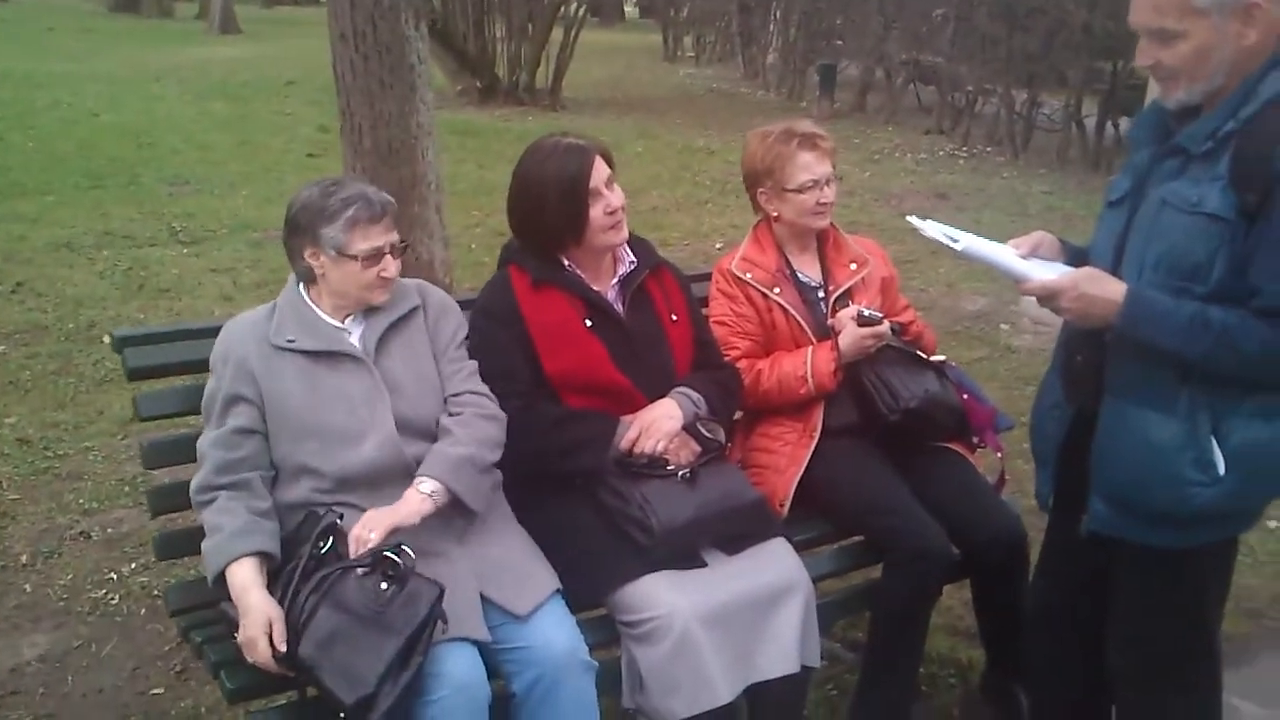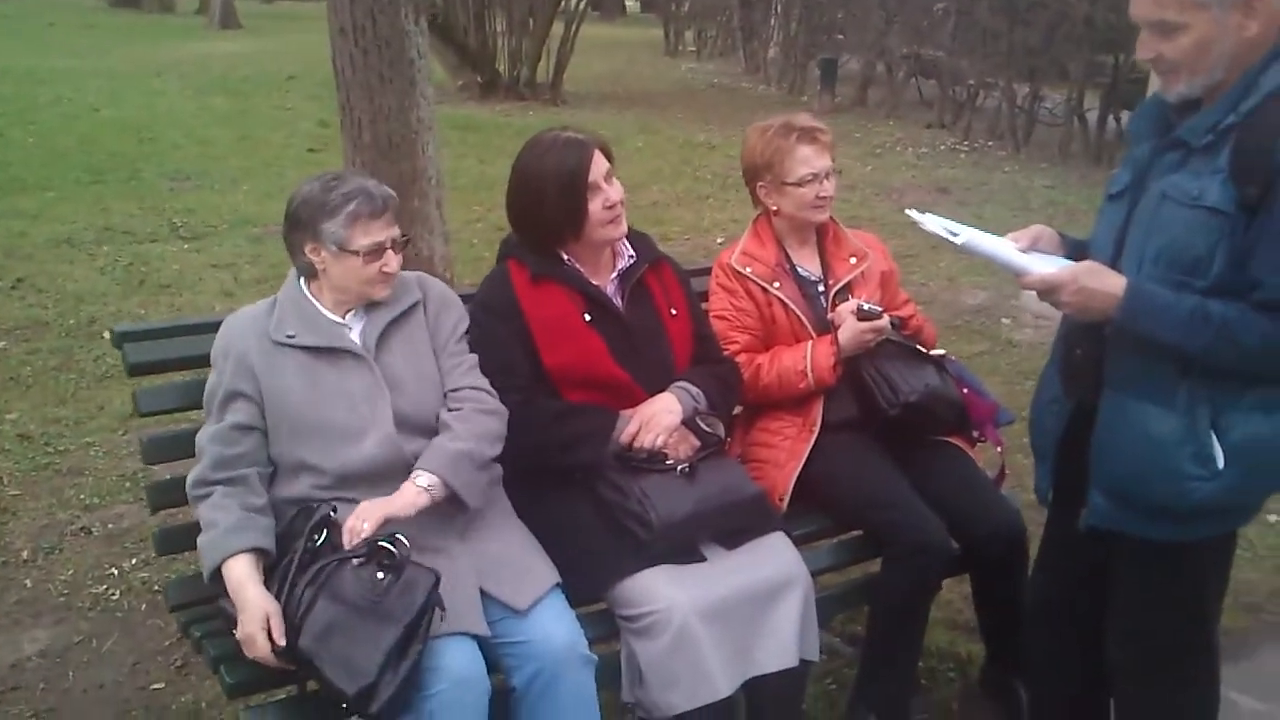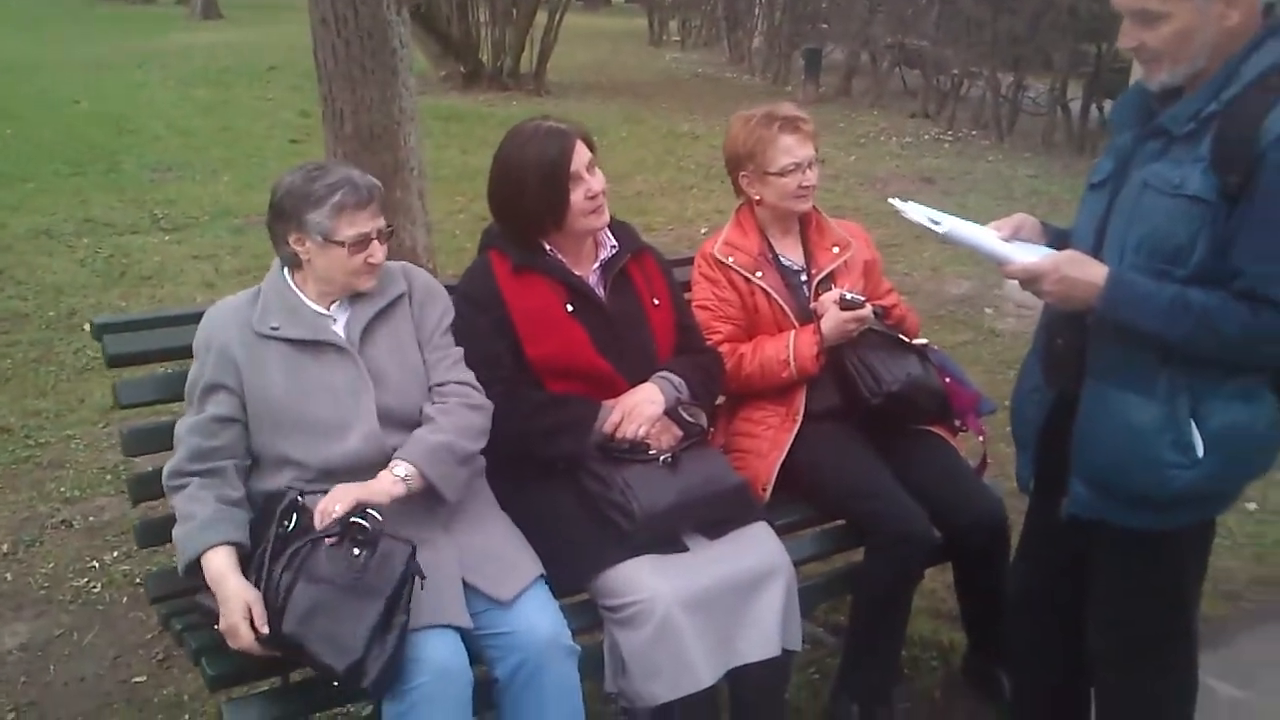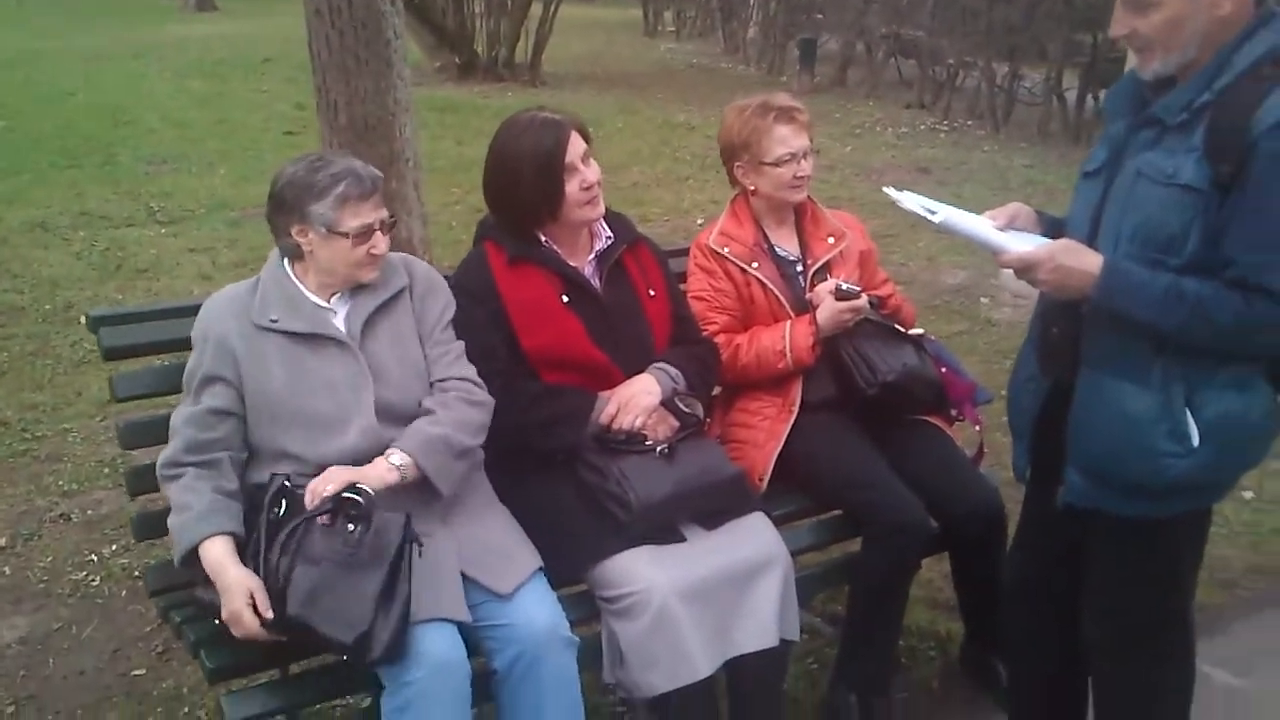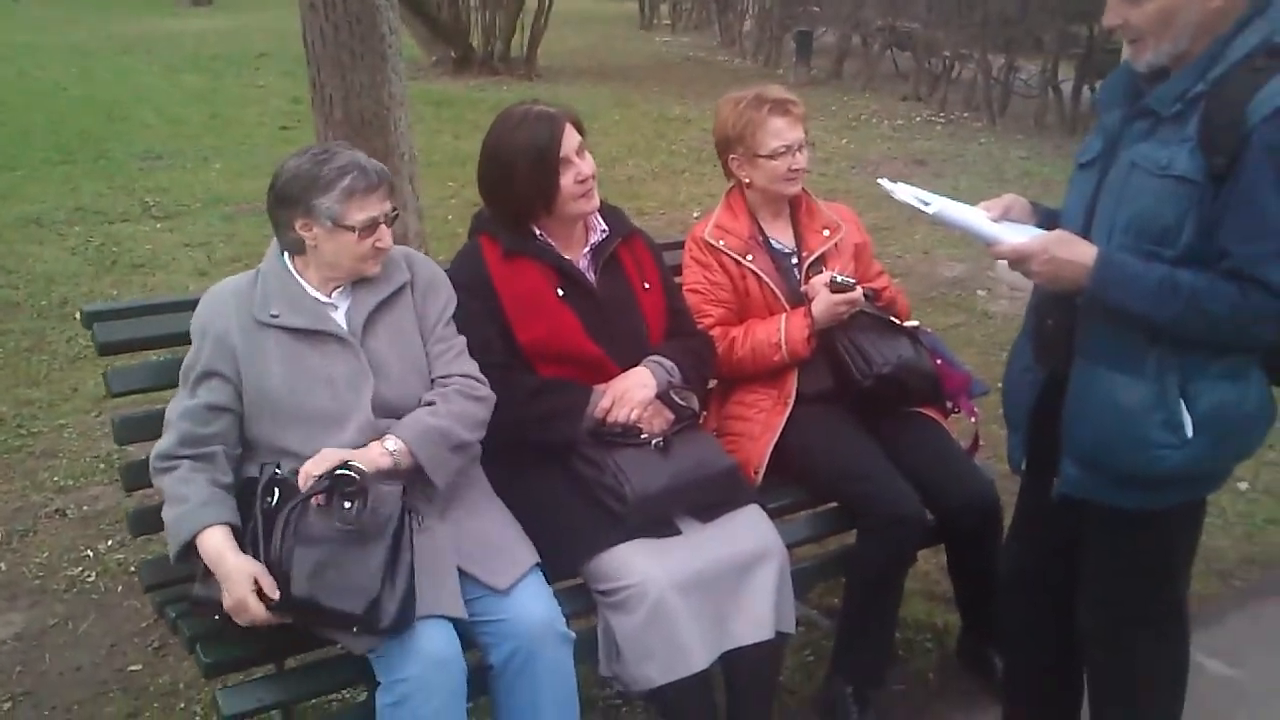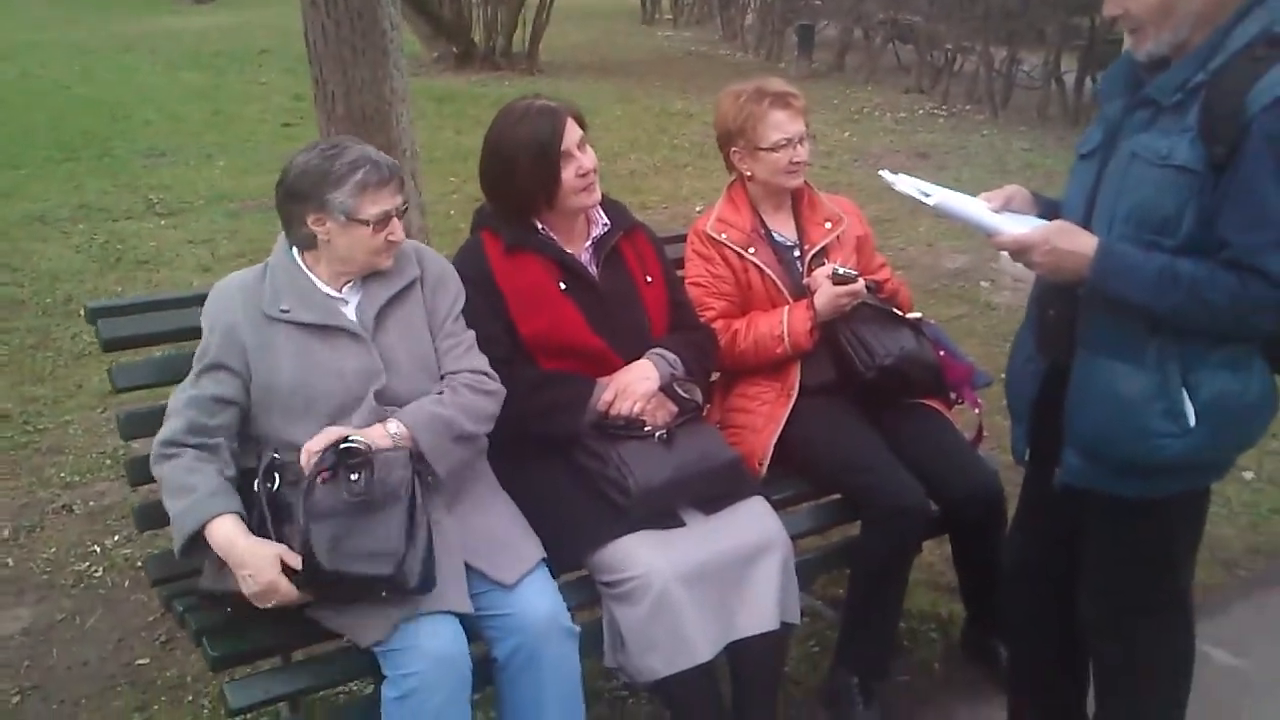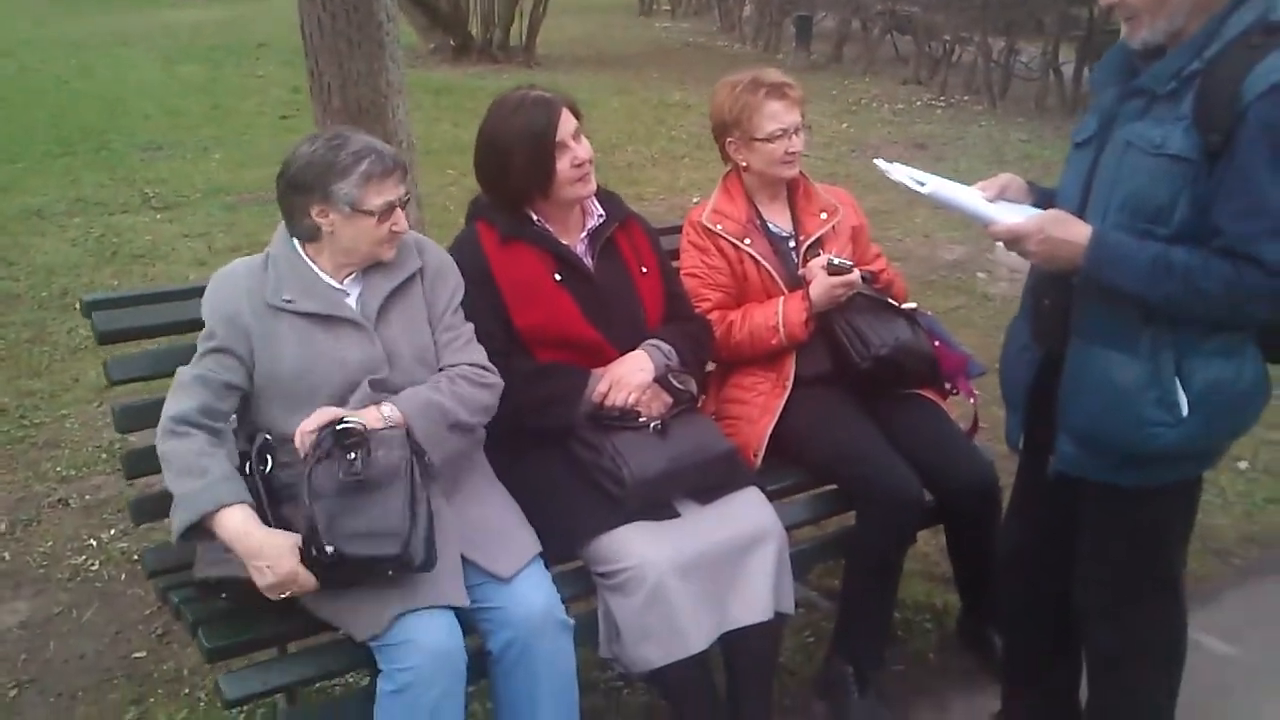
dt=0.1s
person 1, frame 1
right shoulder: (1167, 125)
left wrist: (1127, 308)
right wrist: (1067, 256)
left hip: (1181, 470)
right hip: (1095, 441)
right knee: (1058, 635)
person 1, frame 2
right shoulder: (1170, 117)
left wrist: (1128, 302)
right wrist: (1068, 249)
left hip: (1177, 465)
right hip: (1094, 437)
right knee: (1058, 629)
person 1, frame 3
right shoulder: (1151, 107)
left wrist: (1108, 293)
right wrist: (1052, 240)
left hip: (1160, 452)
right hip: (1077, 422)
left knee: (1137, 655)
right knee: (1041, 615)
person 1, frame 4
right shoulder: (1145, 94)
left wrist: (1103, 281)
right wrist: (1045, 227)
left hip: (1155, 437)
right hip: (1070, 410)
left knee: (1133, 640)
right knee: (1038, 602)
person 1, frame 5
right shoulder: (1140, 85)
left wrist: (1097, 273)
right wrist: (1040, 219)
left hip: (1151, 429)
right hip: (1066, 401)
left knee: (1127, 628)
right knee: (1033, 589)
person 1, frame 6
right shoulder: (1141, 76)
left wrist: (1098, 262)
right wrist: (1040, 210)
left hip: (1152, 417)
right hip: (1069, 391)
left knee: (1132, 618)
right knee: (1038, 581)
person 1, frame 7
right shoulder: (1136, 65)
left wrist: (1092, 251)
right wrist: (1035, 199)
left hip: (1148, 405)
right hip: (1065, 378)
left knee: (1124, 603)
right knee: (1033, 566)
person 2, frame 1
left shoulder: (866, 256)
right shoulder: (739, 277)
left elbow: (915, 336)
right elbow: (741, 381)
left wrist: (885, 340)
right wrist: (835, 353)
right hip: (807, 435)
left knee: (1000, 531)
right knee: (922, 545)
person 2, frame 2
left shoulder: (866, 250)
right shoulder: (738, 271)
left elbow: (916, 331)
right elbow: (741, 376)
left wrist: (883, 334)
right wrist: (835, 348)
right hip: (807, 431)
left knee: (1000, 526)
right knee: (921, 539)
left ankle: (1010, 670)
person 2, frame 3
left shoulder: (849, 240)
right shoulder: (721, 261)
left elbow: (898, 319)
right elbow: (723, 366)
left wrist: (868, 325)
right wrist: (816, 338)
right hip: (789, 420)
left knee: (981, 514)
right knee: (904, 528)
left ankle: (992, 658)
person 2, frame 4
left shoulder: (843, 230)
right shoulder: (716, 251)
left elbow: (893, 308)
right elbow: (719, 356)
left wrist: (866, 312)
right wrist: (813, 328)
right hip: (786, 411)
left knee: (979, 505)
right knee: (901, 520)
left ankle: (989, 648)
person 2, frame 5
left shoulder: (838, 222)
right shoulder: (711, 244)
left elbow: (888, 300)
right elbow: (715, 349)
left wrist: (862, 305)
right wrist: (807, 321)
right hip: (781, 403)
left knee: (974, 496)
right knee: (897, 511)
left ankle: (985, 639)
person 2, frame 6
left shoulder: (840, 214)
right shoulder: (714, 237)
left elbow: (890, 293)
right elbow: (717, 342)
left wrist: (863, 299)
right wrist: (811, 313)
right hip: (785, 395)
left knee: (978, 488)
right knee: (899, 503)
left ankle: (990, 630)
person 2, frame 7
left shoulder: (835, 205)
right shoulder: (709, 228)
left elbow: (884, 283)
right elbow: (713, 333)
left wrist: (860, 289)
right wrist: (805, 304)
right hip: (779, 386)
left knee: (972, 477)
right knee: (895, 492)
left ankle: (985, 619)
right ankle: (850, 667)
person 3, frame 1
left shoulder: (656, 275)
right shoulder: (507, 302)
left elbow: (722, 376)
right elbow: (515, 428)
left wrist: (680, 404)
right wrist: (625, 433)
left hip: (681, 474)
right hip: (578, 490)
left knee: (784, 578)
right knee: (671, 610)
person 3, frame 2
left shoulder: (655, 269)
right shoulder: (506, 297)
left elbow: (721, 370)
right elbow: (516, 424)
left wrist: (680, 398)
right wrist: (623, 427)
left hip: (681, 468)
right hip: (579, 485)
left knee: (781, 572)
right knee: (670, 605)
person 3, frame 3
left shoulder: (637, 259)
right shoulder: (488, 288)
left elbow: (704, 361)
right elbow: (498, 414)
left wrist: (663, 388)
right wrist: (606, 417)
left hip: (663, 457)
right hip: (561, 475)
left knee: (765, 562)
right knee: (653, 595)
person 3, frame 4
left shoulder: (632, 249)
right shoulder: (484, 278)
left elbow: (700, 350)
right elbow: (496, 406)
left wrist: (658, 380)
right wrist: (602, 410)
left hip: (660, 448)
right hip: (557, 467)
left knee: (761, 552)
right knee: (651, 585)
person 3, frame 5
left shoulder: (627, 242)
right shoulder: (479, 271)
left elbow: (695, 344)
right elbow: (491, 400)
left wrist: (653, 373)
right wrist: (597, 403)
left hip: (655, 440)
right hip: (552, 460)
left knee: (757, 545)
right knee: (647, 579)
person 3, frame 6
left shoulder: (629, 236)
right shoulder: (482, 264)
left elbow: (697, 337)
right elbow: (495, 392)
left wrist: (655, 366)
right wrist: (602, 396)
left hip: (658, 434)
right hip: (556, 453)
left knee: (760, 536)
right knee: (652, 570)
person 3, frame 7
left shoulder: (624, 226)
right shoulder: (477, 255)
left elbow: (693, 328)
left wrist: (650, 357)
right wrist: (596, 387)
left hip: (652, 423)
right hip: (551, 444)
left knee: (756, 527)
right knee: (647, 560)
person 4, frame 1
left shoulder: (428, 306)
right shoulder: (248, 345)
left elbow: (478, 415)
right elbow: (232, 485)
left wrist: (416, 501)
right wrist: (249, 592)
left hip: (462, 521)
right hip: (354, 546)
left knee: (558, 654)
person 4, frame 2
left shoulder: (429, 300)
right shoulder: (250, 339)
left elbow: (480, 411)
right elbow: (228, 479)
left wrist: (413, 493)
right wrist: (247, 588)
left hip: (463, 515)
right hip: (356, 543)
left knee: (558, 647)
right knee: (453, 674)
person 4, frame 3
left shoulder: (414, 291)
right shoulder: (232, 330)
left elbow: (464, 405)
right elbow: (205, 472)
left wrist: (390, 482)
right wrist: (226, 580)
left hip: (445, 506)
left knee: (541, 639)
right knee: (435, 666)
person 4, frame 4
left shoulder: (414, 283)
right shoulder: (232, 320)
left elbow: (466, 399)
right elbow: (197, 461)
left wrist: (385, 469)
right wrist: (226, 566)
left hip: (445, 499)
left knee: (540, 631)
right knee: (432, 658)
person 4, frame 5
left shoulder: (415, 277)
right shoulder: (231, 314)
left elbow: (468, 394)
right elbow: (191, 455)
left wrist: (379, 454)
right wrist: (225, 557)
left hip: (443, 494)
left knee: (536, 627)
right knee: (428, 655)
person 4, frame 6
left shoulder: (424, 271)
right shoulder: (242, 307)
left elbow: (478, 389)
right elbow: (188, 444)
left wrist: (382, 434)
right wrist: (239, 545)
left hip: (449, 489)
left knee: (542, 622)
right knee: (432, 651)
person 4, frame 7
left shoulder: (423, 262)
right shoulder: (243, 295)
left elbow: (477, 382)
right elbow: (190, 428)
left wrist: (377, 417)
right wrist: (247, 536)
left hip: (446, 480)
left knee: (536, 616)
right knee: (427, 645)
